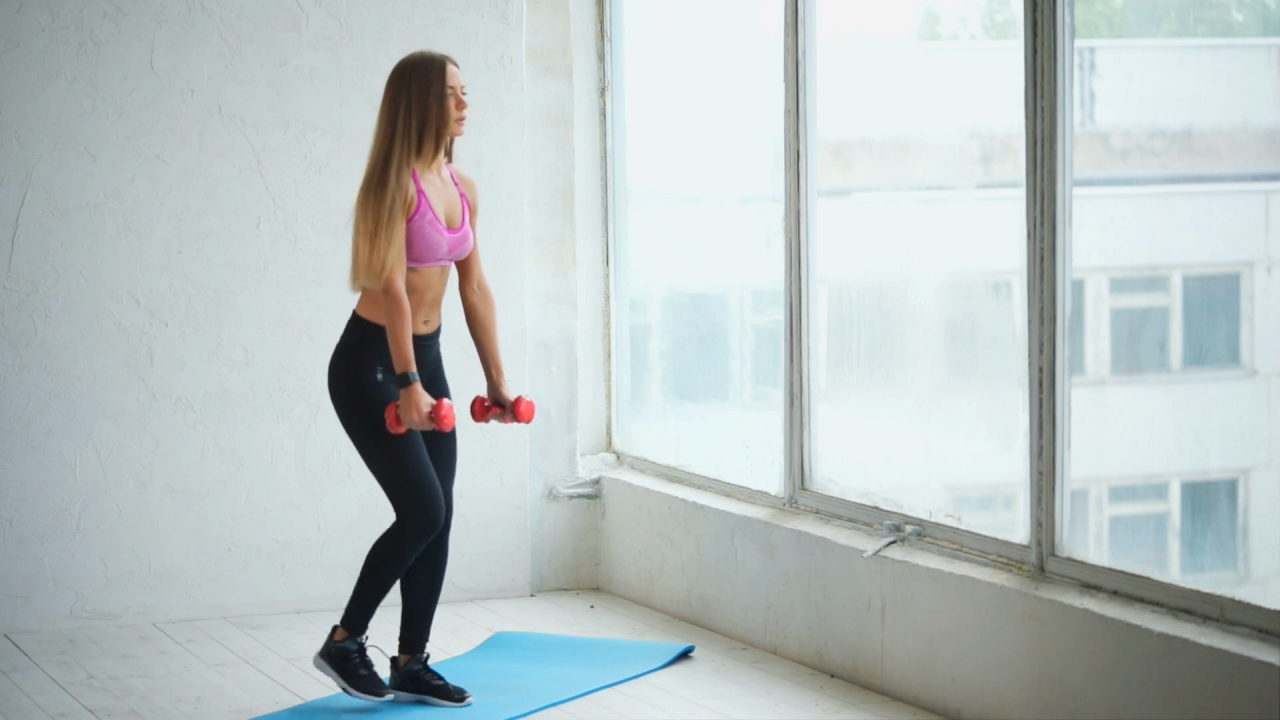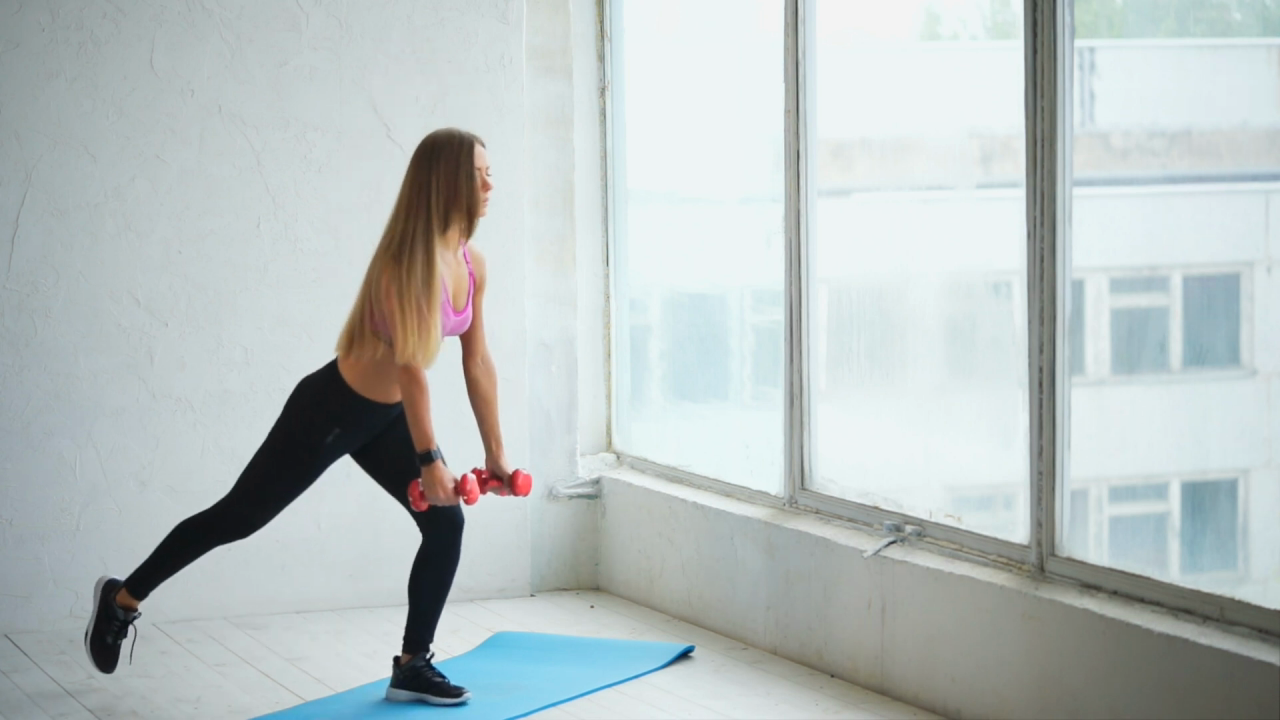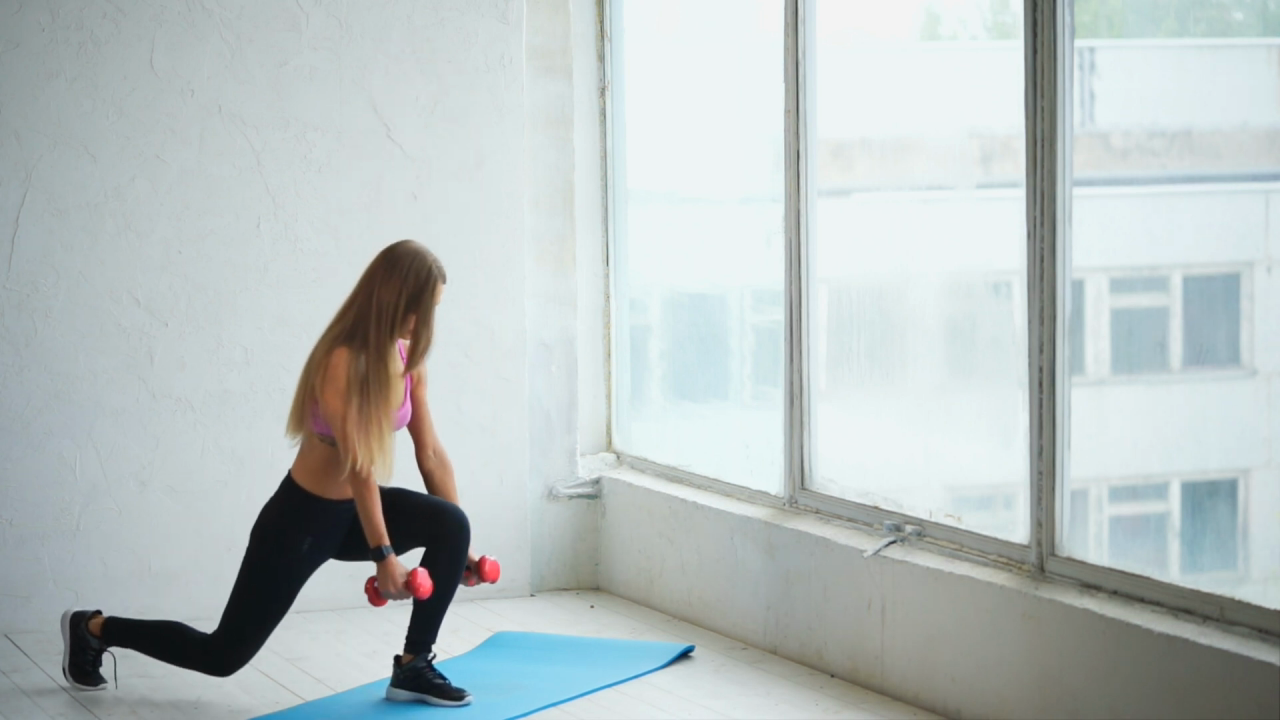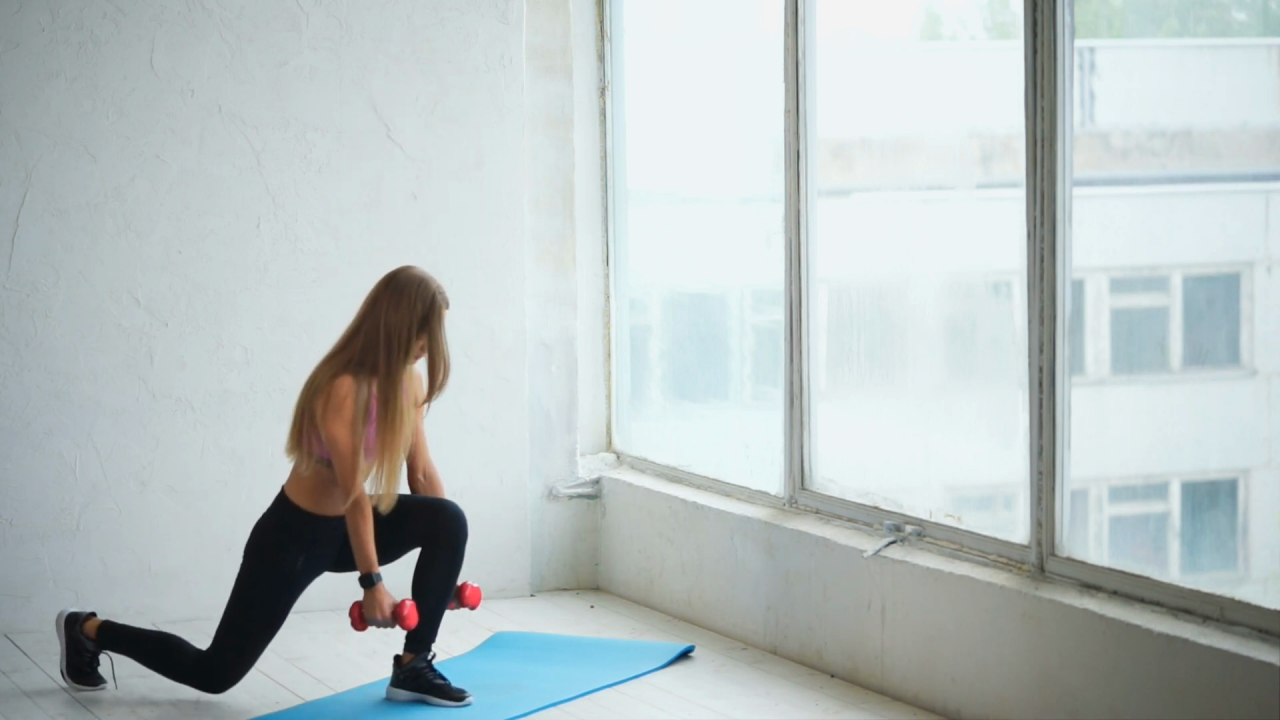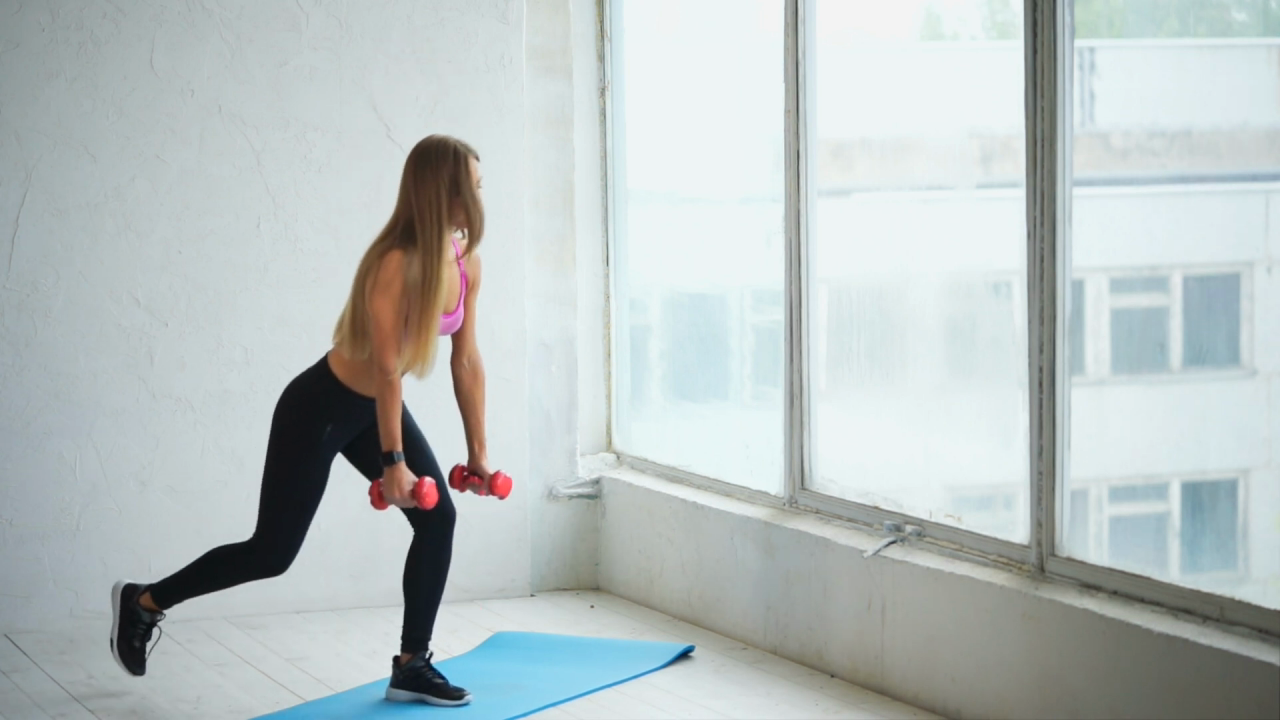
dt=1s
person 1, frame 1
left shoulder: (462, 184)
right shoulder: (392, 184)
left elbow: (475, 290)
right elbow: (391, 289)
left wrist: (497, 380)
right wrist: (407, 386)
left hip: (424, 357)
right hip: (367, 362)
left knee: (437, 516)
right knee: (423, 512)
left ankle: (412, 666)
right ankle: (342, 642)
person 1, frame 2
left shoulder: (473, 263)
right shoulder: (408, 260)
left elbow: (477, 362)
right elbow: (410, 366)
left wrist: (495, 453)
right wrist: (429, 459)
left hip: (384, 416)
right hip: (330, 409)
left knee: (447, 522)
right knee: (235, 518)
left ankle: (412, 667)
right ankle: (121, 598)
person 1, frame 3
left shoulder: (408, 359)
right shoulder: (341, 361)
left elbow: (431, 453)
right elbow: (358, 467)
left wrist: (461, 547)
right wrist: (382, 555)
left hip: (350, 511)
right hip: (301, 517)
left knee: (449, 525)
right knee: (223, 655)
left ankle: (413, 667)
right ankle: (90, 629)
person 1, frame 4
left shoulder: (408, 381)
right shoulder: (342, 389)
left elbow: (422, 473)
right elbow: (353, 492)
left wrist: (446, 569)
right wrist: (371, 581)
left hip: (341, 526)
right hip: (292, 534)
left knee: (448, 520)
right knee: (216, 674)
left ankle: (413, 667)
right ankle: (87, 631)
person 1, frame 5
left shoulder: (466, 263)
right shoulder: (394, 264)
left elbow: (467, 361)
right elbow: (386, 369)
left wrist: (478, 451)
right wrist: (392, 463)
left hip: (375, 405)
right hip: (318, 408)
left knee: (437, 517)
right knee: (275, 549)
left ankle: (411, 668)
right ankle: (142, 603)
